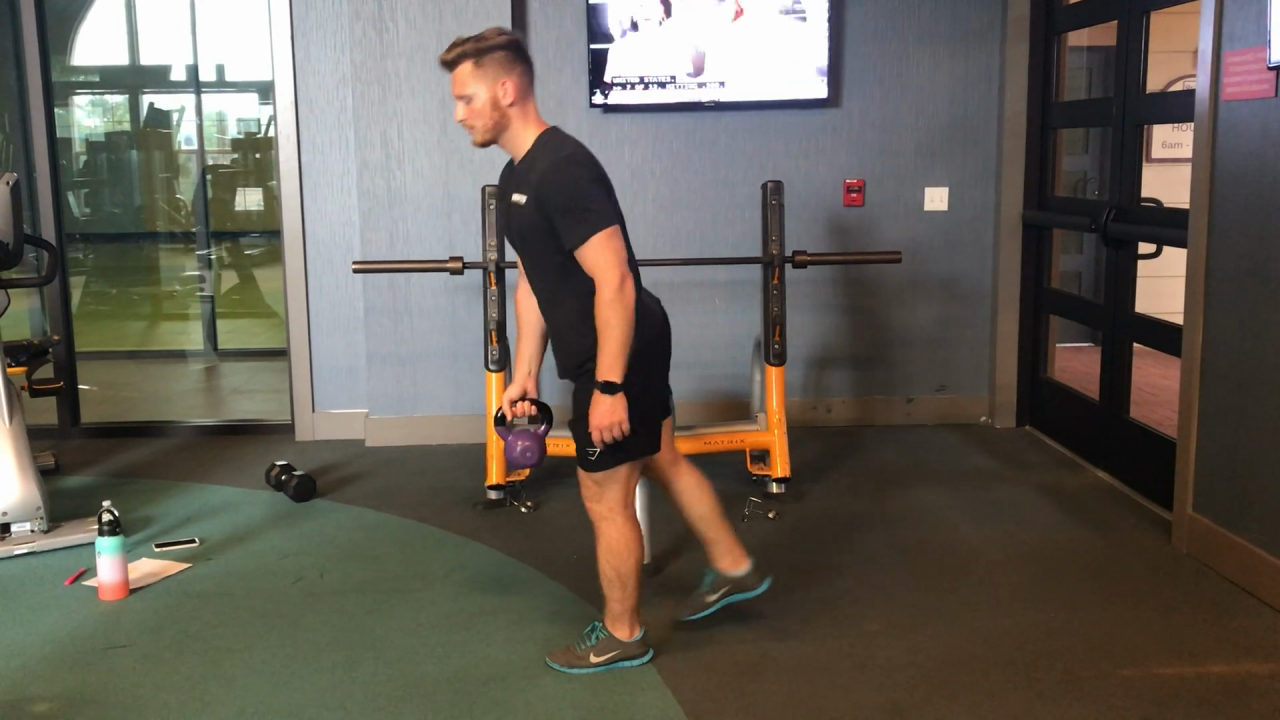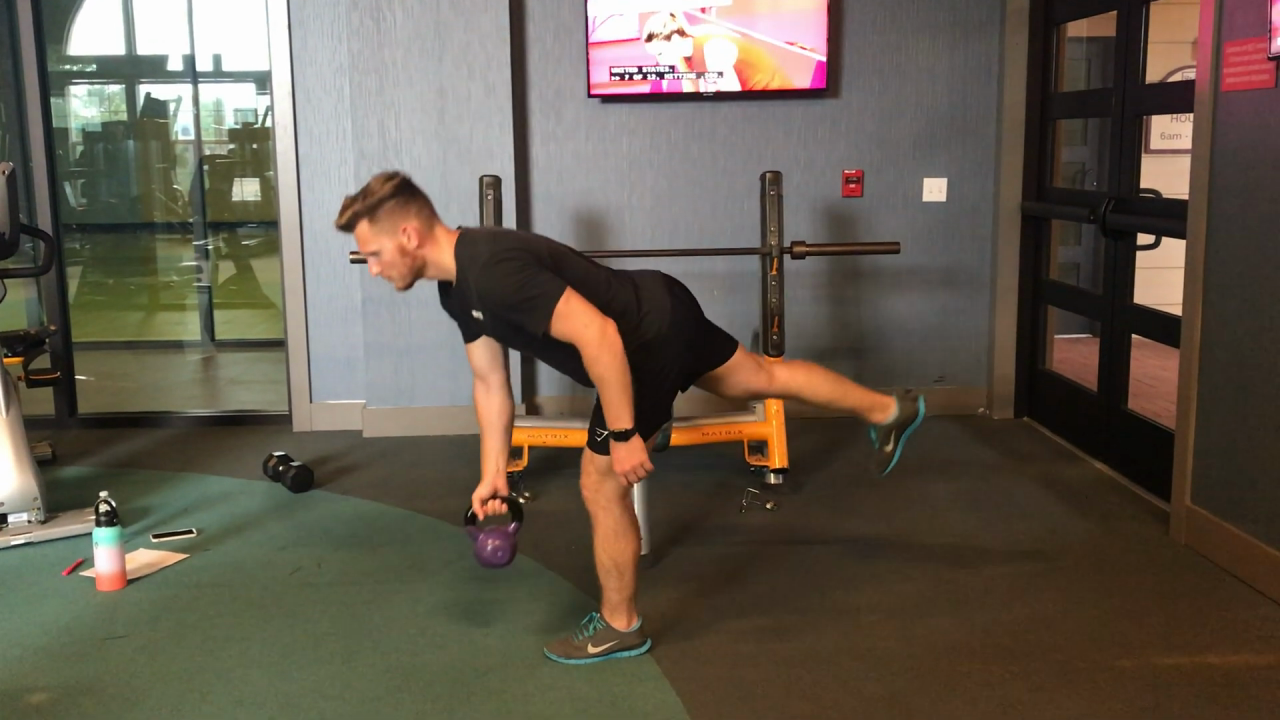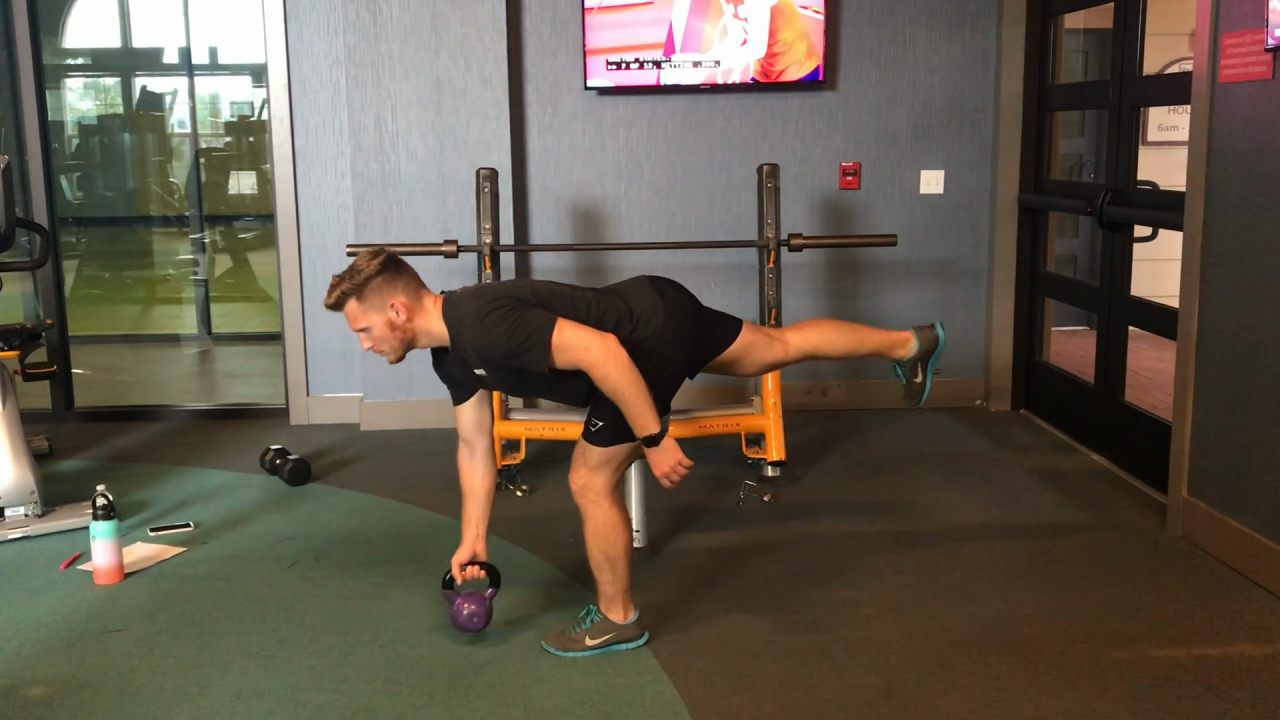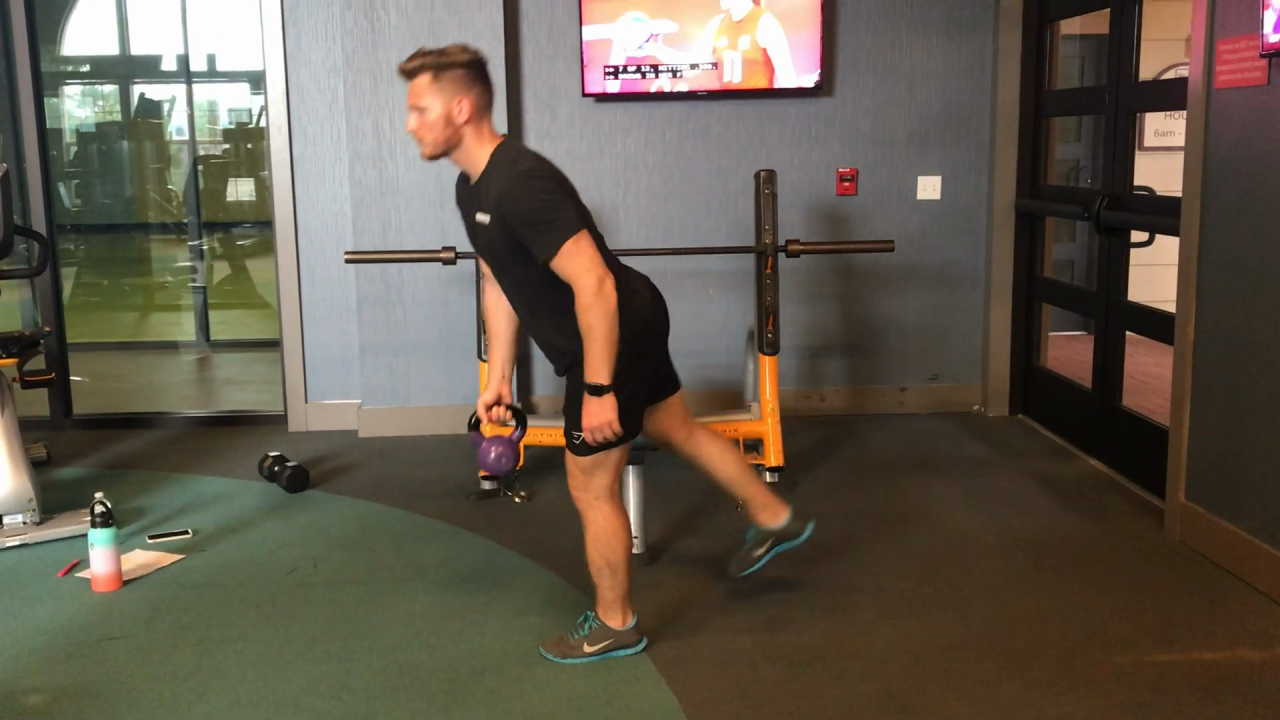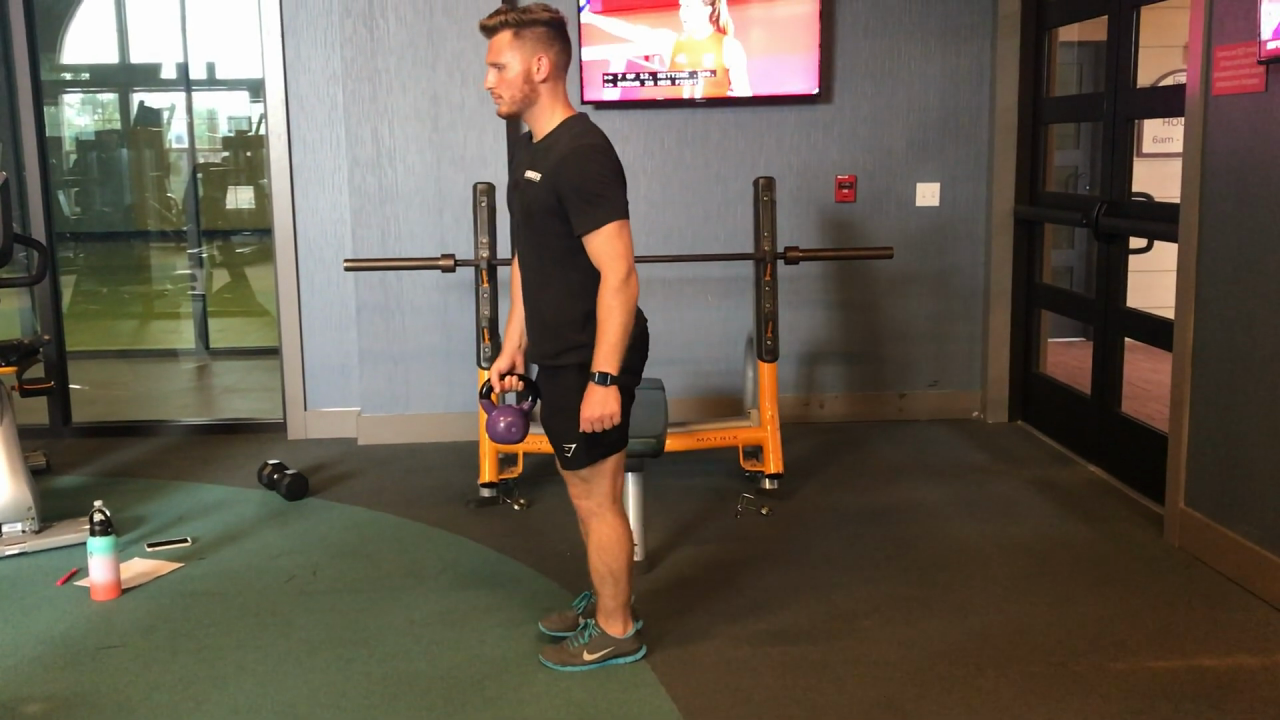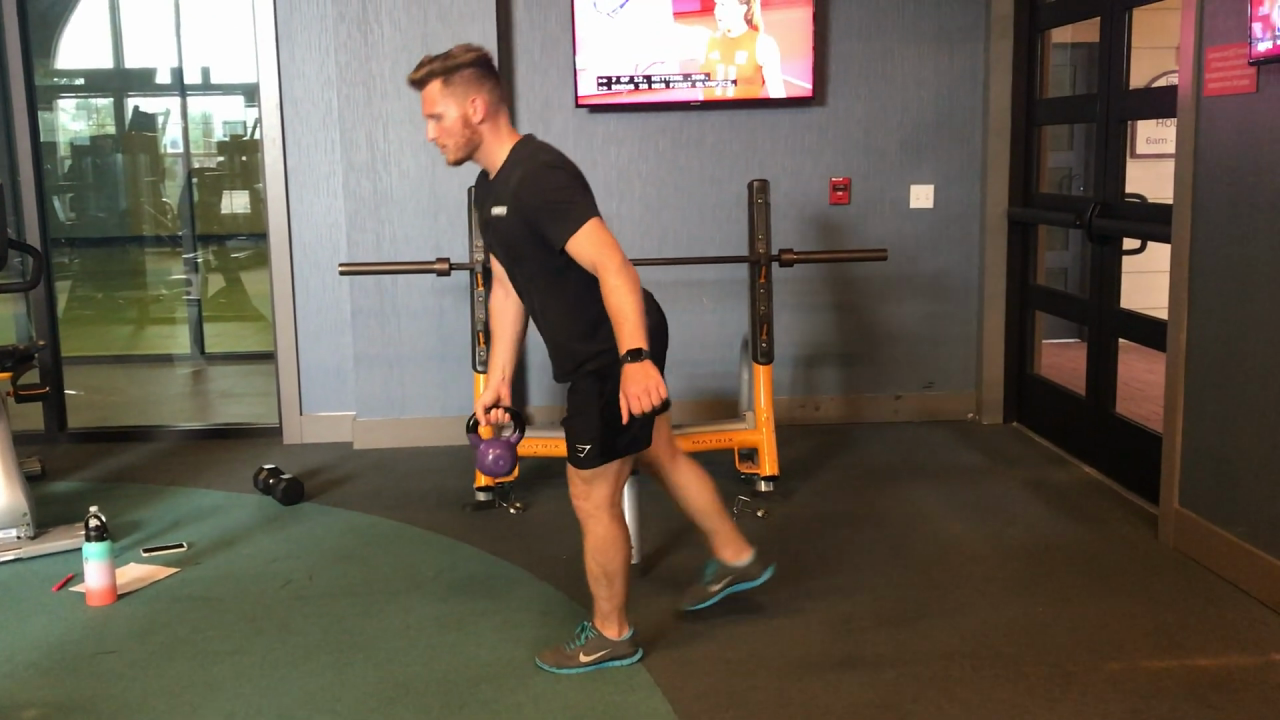
dt=0.7s
person 1, frame 1
left shoulder: (561, 169)
right shoulder: (517, 175)
left elbow: (614, 282)
right elbow: (531, 282)
left wrist: (608, 387)
right wrist: (524, 374)
left hip: (618, 358)
right hip: (609, 354)
left knee: (606, 497)
right knee: (662, 460)
left ankle: (622, 637)
right ankle: (734, 567)
person 1, frame 2
left shoulder: (493, 272)
right shoulder: (458, 288)
left elbow: (599, 336)
right elbow: (490, 382)
left wrist: (623, 436)
right wrist: (493, 475)
left hip: (651, 336)
right hip: (660, 313)
left knee: (601, 485)
right knee: (760, 378)
left ankle: (619, 626)
right ankle: (886, 410)
person 1, frame 3
left shoulder: (485, 327)
right shoulder: (452, 351)
left elbow: (603, 352)
right elbow: (474, 448)
left wrist: (654, 439)
right wrist: (472, 541)
left hip: (650, 334)
right hip: (658, 308)
left knee: (590, 480)
right knee: (777, 347)
left ankle: (616, 619)
right ankle: (907, 345)
person 1, frame 4
left shoulder: (520, 184)
right shoulder: (472, 185)
left elbow: (594, 285)
right elbow: (500, 287)
left wrist: (598, 391)
right wrist: (499, 380)
left hip: (616, 334)
right hip: (629, 326)
left knee: (591, 487)
right knee: (679, 430)
left ankle: (614, 626)
right ankle: (776, 520)
person 1, frame 5
left shoulder: (582, 155)
right shoulder: (531, 149)
left elbow: (619, 275)
left wrist: (605, 379)
right wrist: (514, 345)
left hip: (589, 359)
right hip: (561, 354)
left knee: (594, 496)
right knee: (587, 488)
left ankle: (614, 632)
right ankle: (605, 600)
person 1, frame 6
left shoulder: (537, 178)
right shoulder: (490, 188)
left elbow: (614, 269)
right elbow: (507, 288)
left wrist: (635, 358)
right wrist: (498, 381)
left hip: (613, 357)
right hip: (608, 349)
left knee: (592, 497)
right knee: (661, 454)
left ankle: (610, 636)
right ankle: (734, 558)
